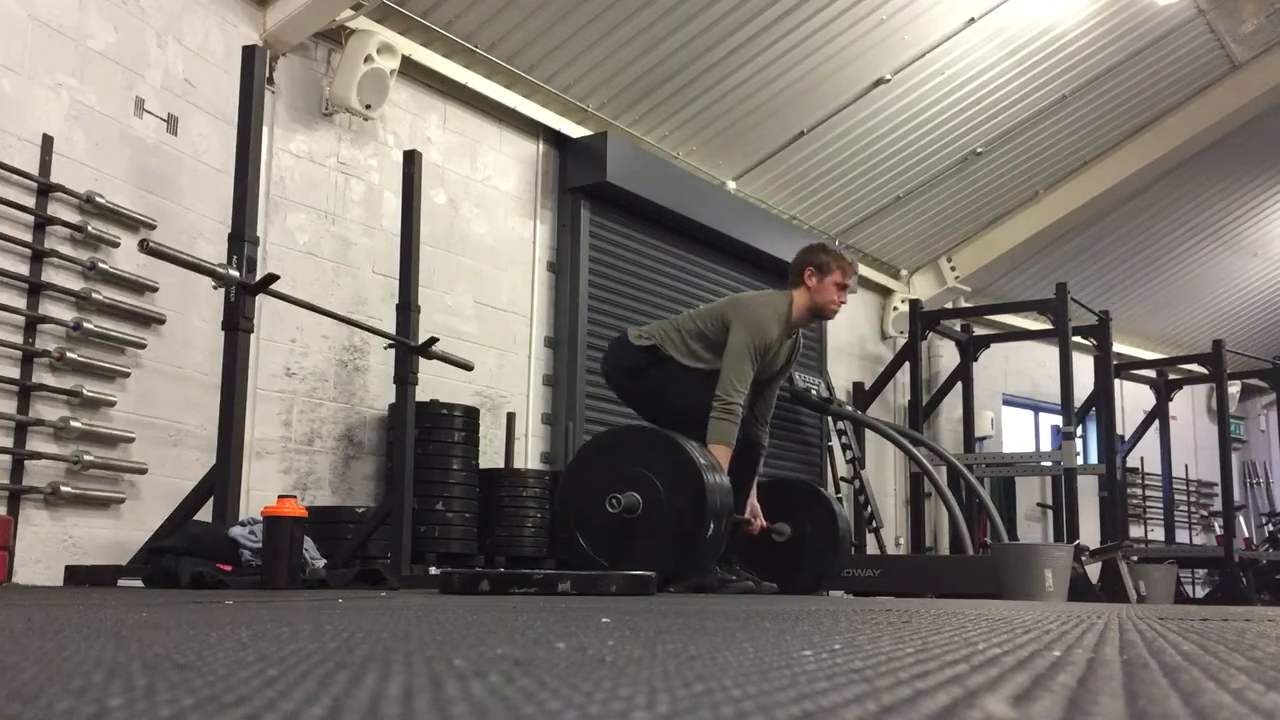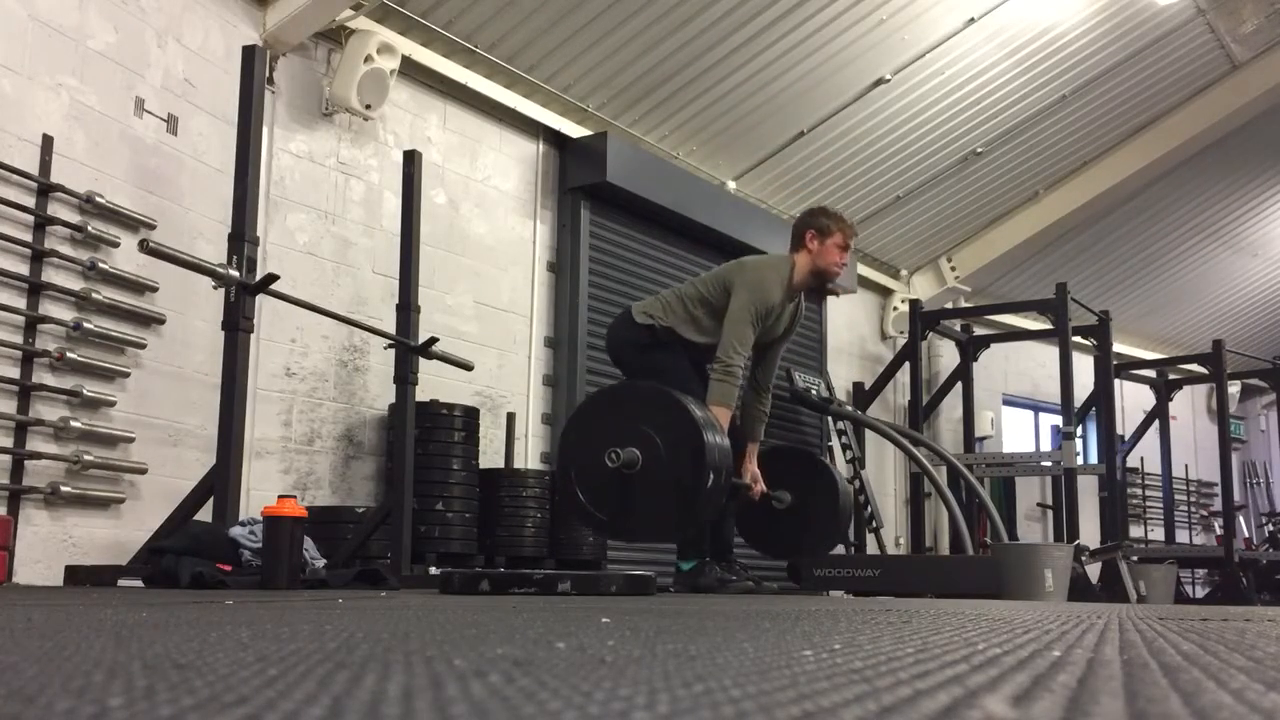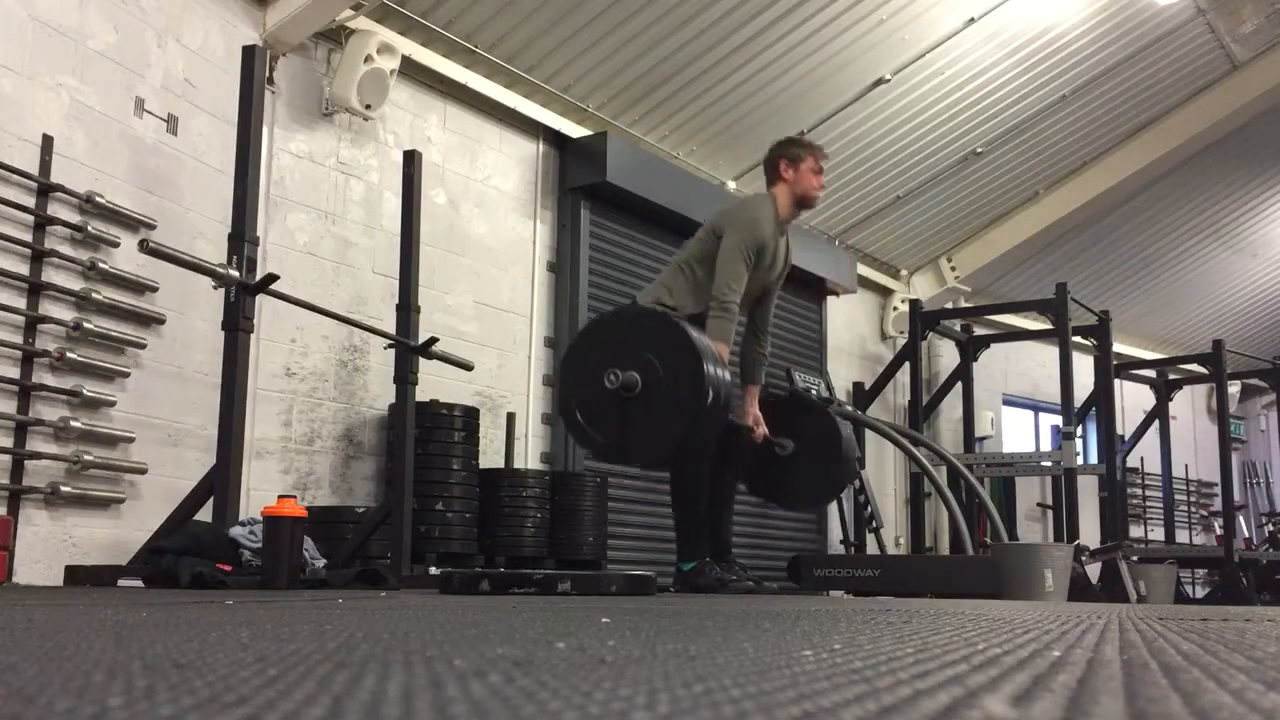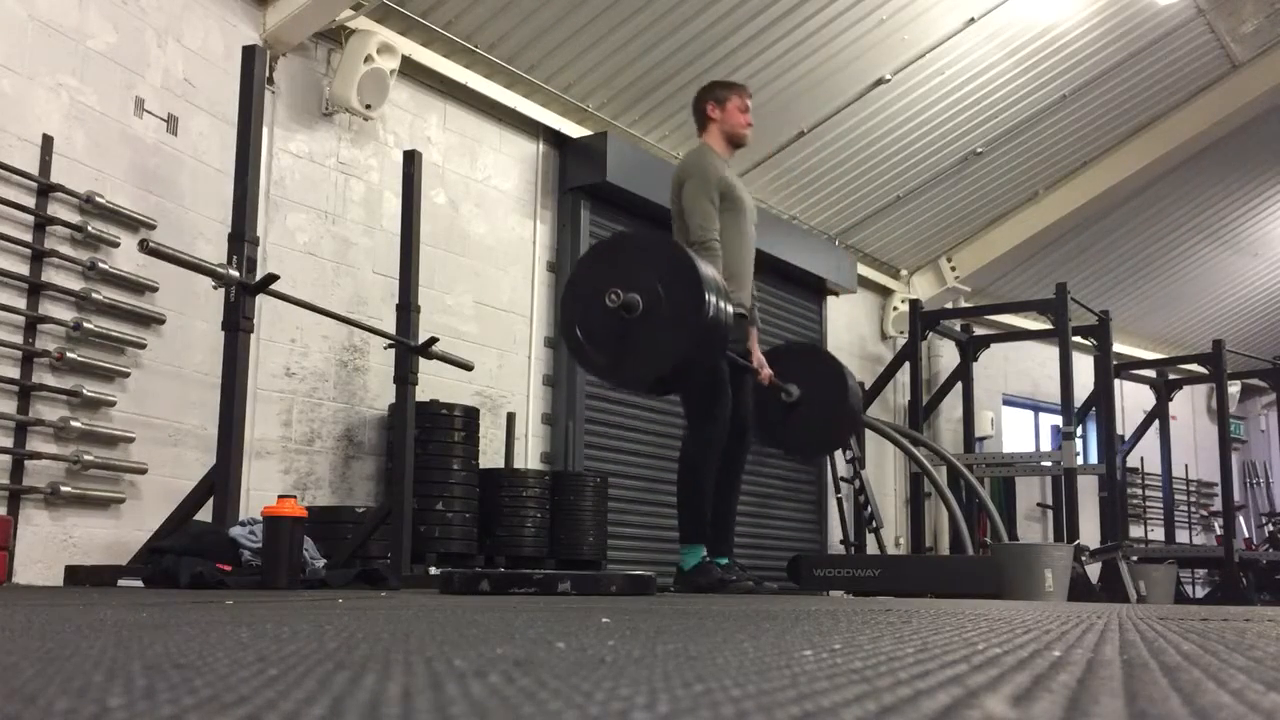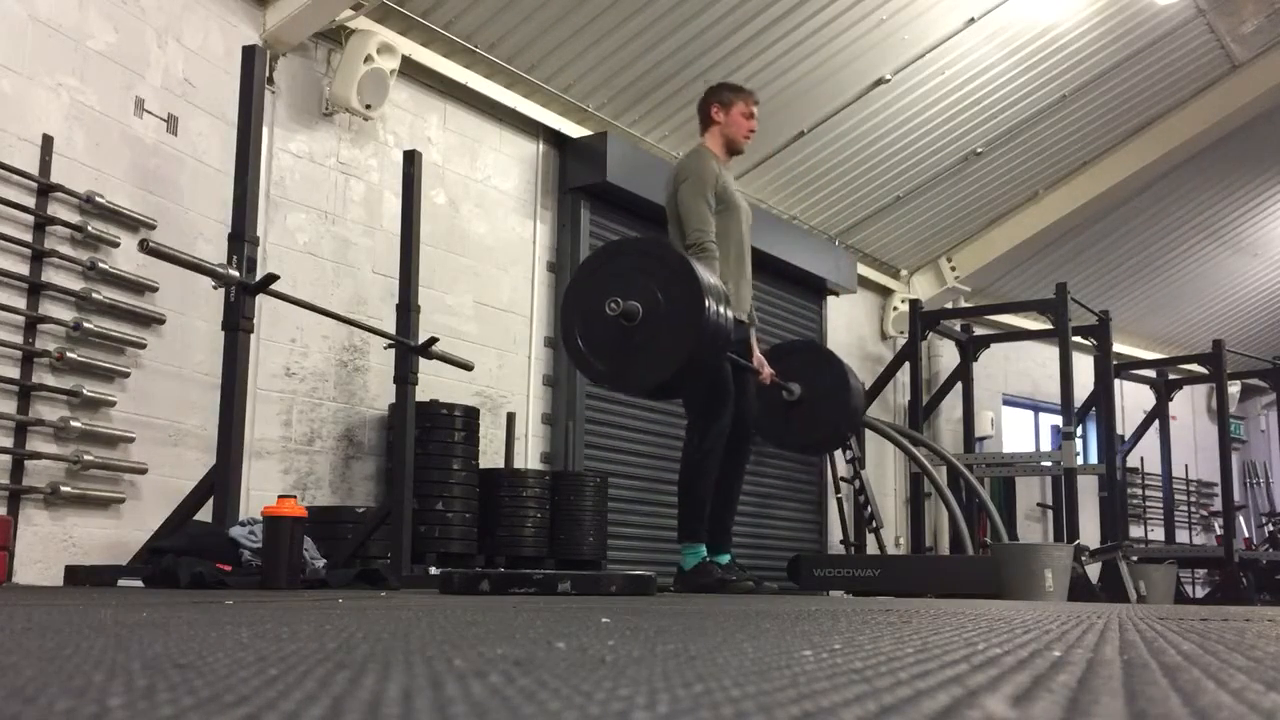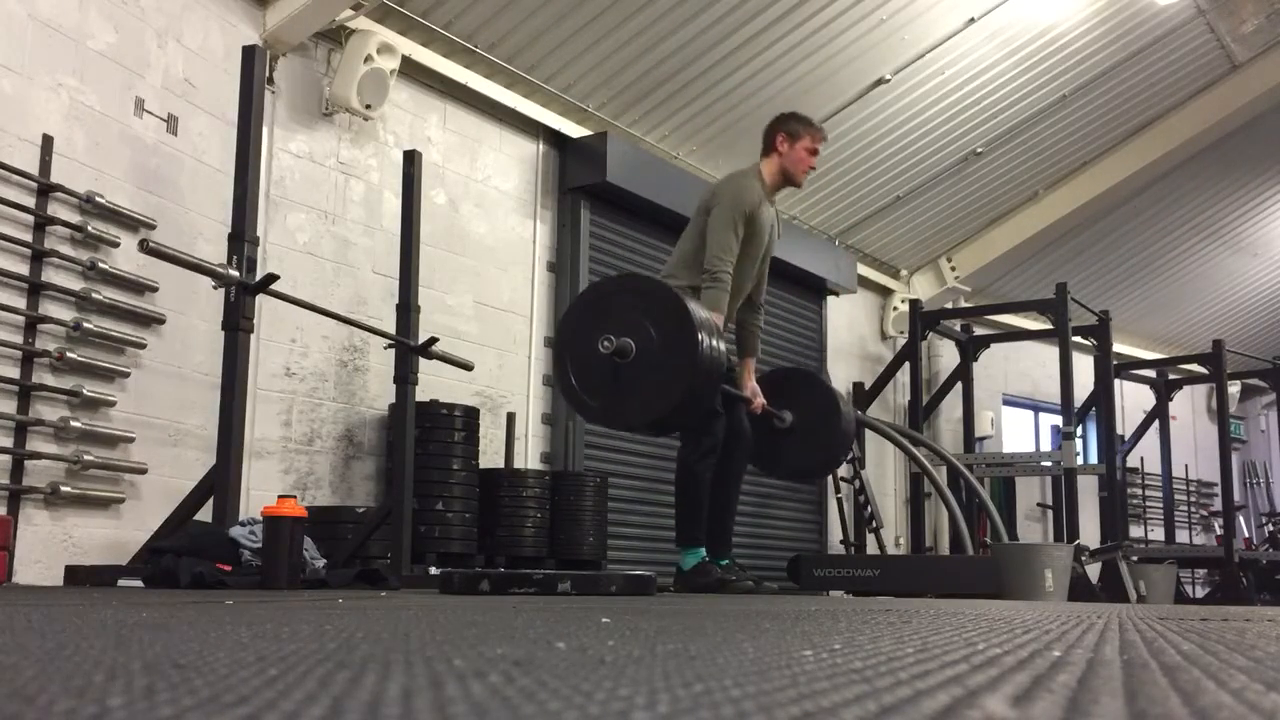
dt=0.4s
person 1, frame 1
left shoulder: (791, 341)
right shoulder: (760, 315)
left elbow: (758, 422)
right elbow: (727, 403)
left wrist: (750, 496)
left hip: (672, 368)
right hip: (636, 358)
left knee: (744, 443)
right knee: (711, 439)
left ankle: (719, 560)
person 1, frame 2
left shoulder: (794, 305)
right shoulder: (762, 279)
left elbow: (760, 387)
right elbow: (729, 366)
left wrist: (750, 460)
left hip: (678, 346)
right hip: (643, 336)
left knee: (730, 445)
left ankle: (722, 560)
right ankle: (693, 566)
person 1, frame 3
left shoulder: (782, 245)
right shoulder: (750, 218)
left elbow: (759, 330)
right elbow: (724, 305)
left wrist: (751, 404)
left knee: (730, 440)
right knee: (697, 434)
left ankle: (720, 559)
right ankle: (693, 565)
person 1, frame 4
left shoulder: (730, 180)
right shoulder: (701, 165)
right elbow: (704, 243)
left wrist: (753, 344)
left hip: (733, 326)
left knee: (735, 438)
right knee: (709, 431)
left ankle: (719, 557)
right ankle: (694, 562)
person 1, frame 5
left shoulder: (725, 180)
right shoulder: (699, 167)
right elbow: (702, 247)
left wrist: (753, 344)
left hip: (730, 326)
left knee: (738, 434)
right knee: (711, 428)
left ankle: (719, 556)
right ankle: (693, 561)
person 1, frame 6
left shoulder: (769, 214)
right shoulder: (740, 191)
left elbow: (751, 304)
right elbow: (716, 274)
left wrist: (747, 376)
left knee: (737, 438)
right knee: (706, 428)
left ankle: (719, 558)
right ankle: (693, 561)
